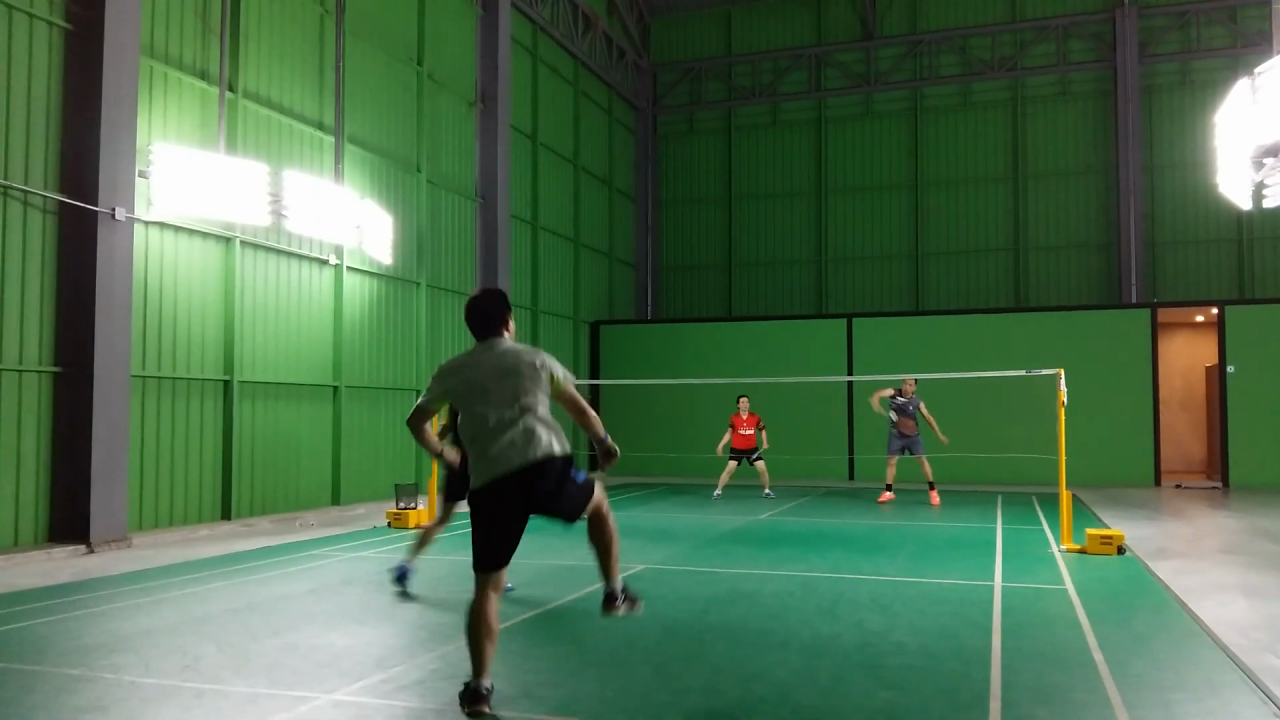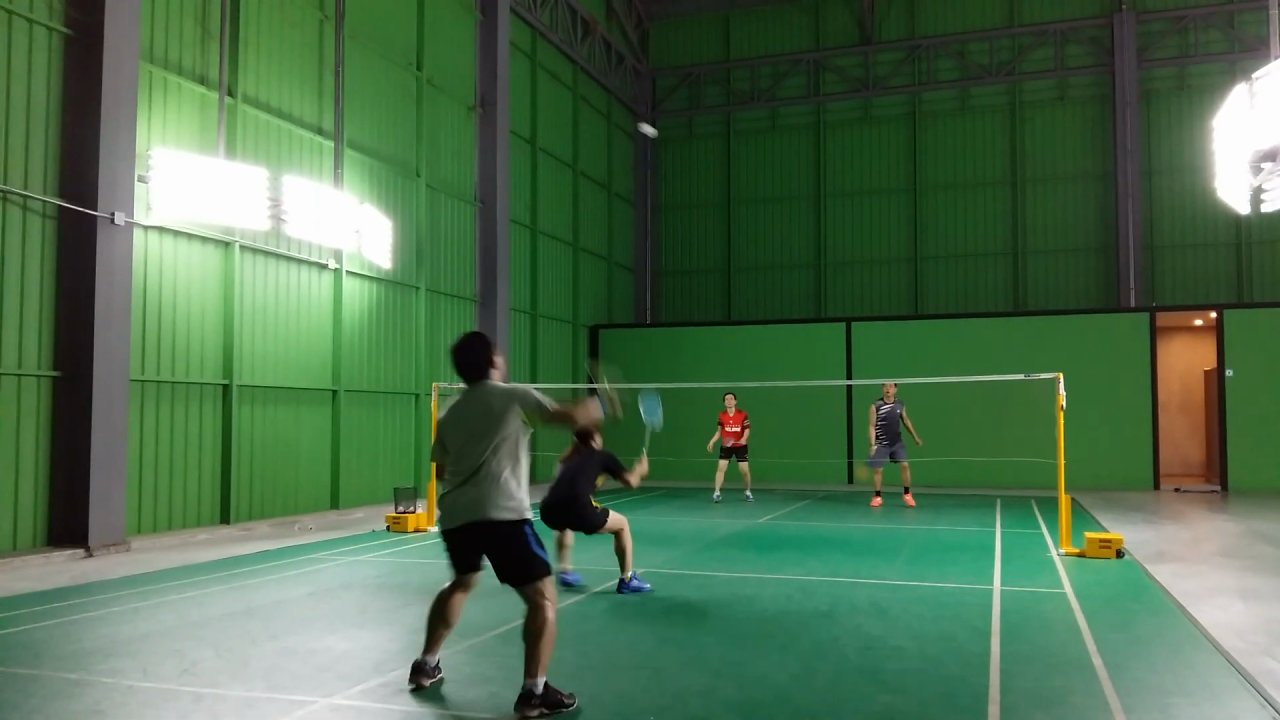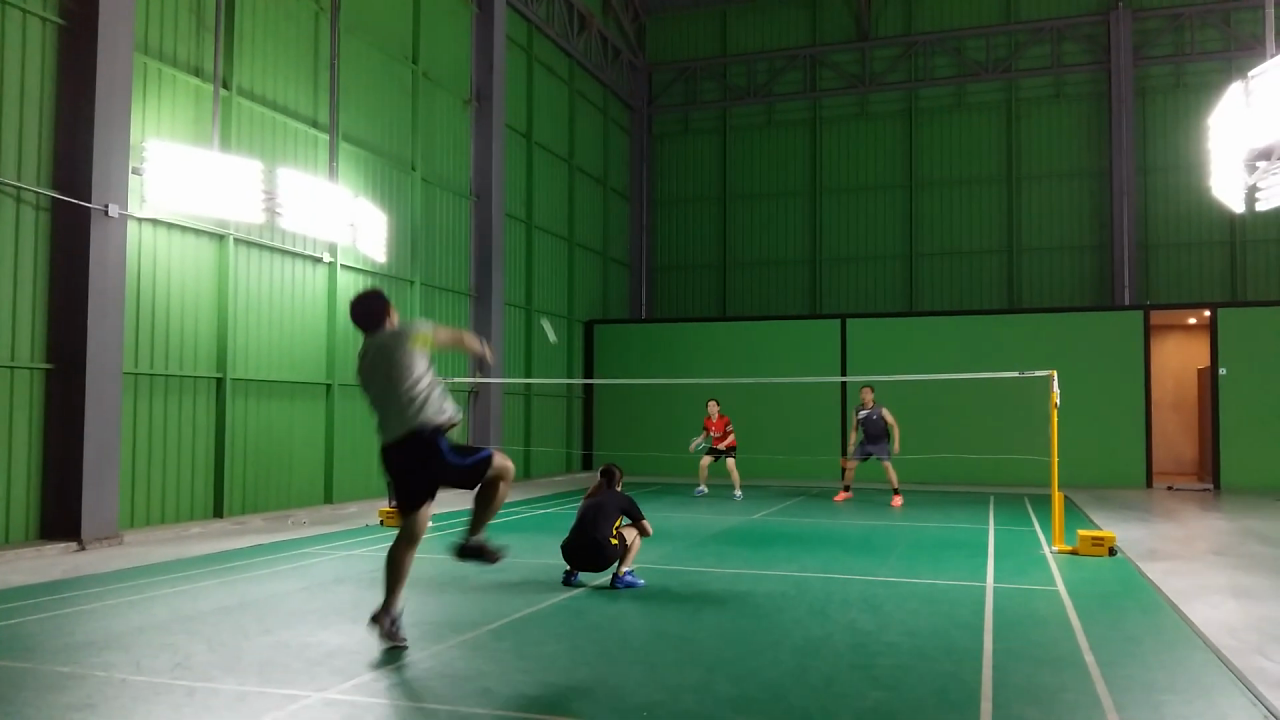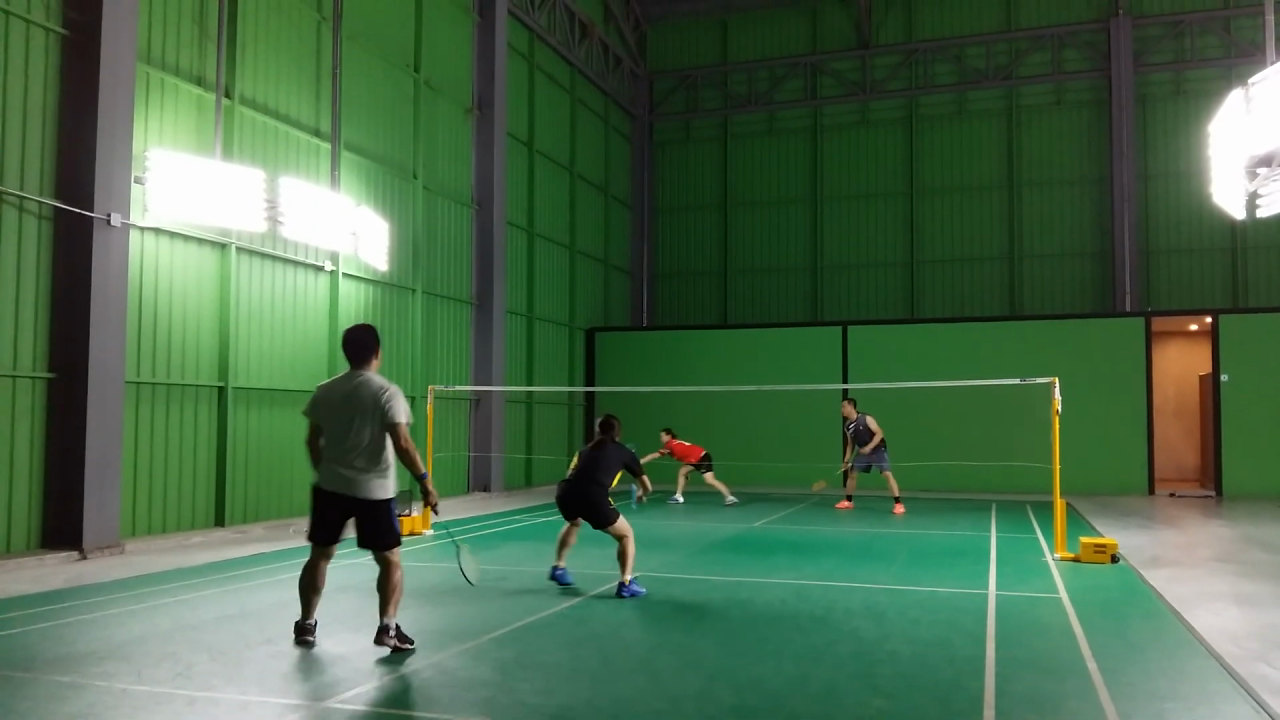
dt=0.5s
person 1, frame 1
left shoulder: (451, 372)
right shoulder: (537, 361)
left elbow: (417, 421)
right elbow: (580, 409)
left wrist: (441, 452)
right wrist: (606, 444)
left hip: (489, 486)
right hip: (543, 470)
left knee: (487, 590)
right knee: (598, 503)
right ankle: (614, 592)
person 1, frame 2
left shoulder: (450, 416)
right shoulder: (515, 397)
left elbow: (441, 468)
right elbow: (572, 417)
right wrist: (601, 405)
left hip: (456, 518)
right hip: (503, 516)
left knee: (460, 584)
right knee: (542, 600)
left ankle: (426, 664)
person 1, frame 3
left shoulder: (364, 361)
right shoulder: (405, 335)
right elbow: (456, 337)
right wrist: (480, 347)
left hip: (395, 451)
right hip: (425, 439)
left knee: (412, 531)
right knee: (502, 469)
left ankle: (389, 615)
right ankle: (474, 538)
person 1, frame 4
left shoulder: (324, 391)
right shoulder: (387, 393)
left elbow: (313, 442)
right elbow: (403, 445)
right wrist: (425, 483)
left hip: (329, 489)
right hip: (373, 492)
left knee: (319, 558)
right knee: (390, 562)
left ankle: (306, 624)
right ankle: (387, 627)
